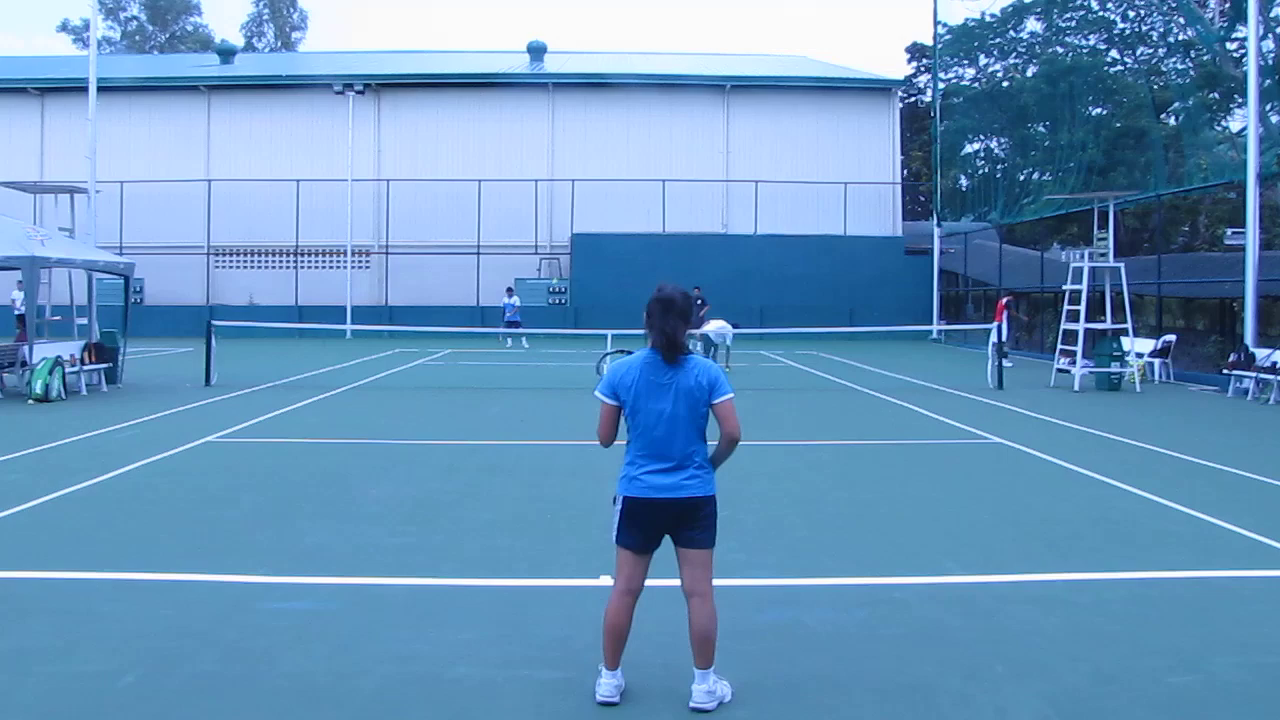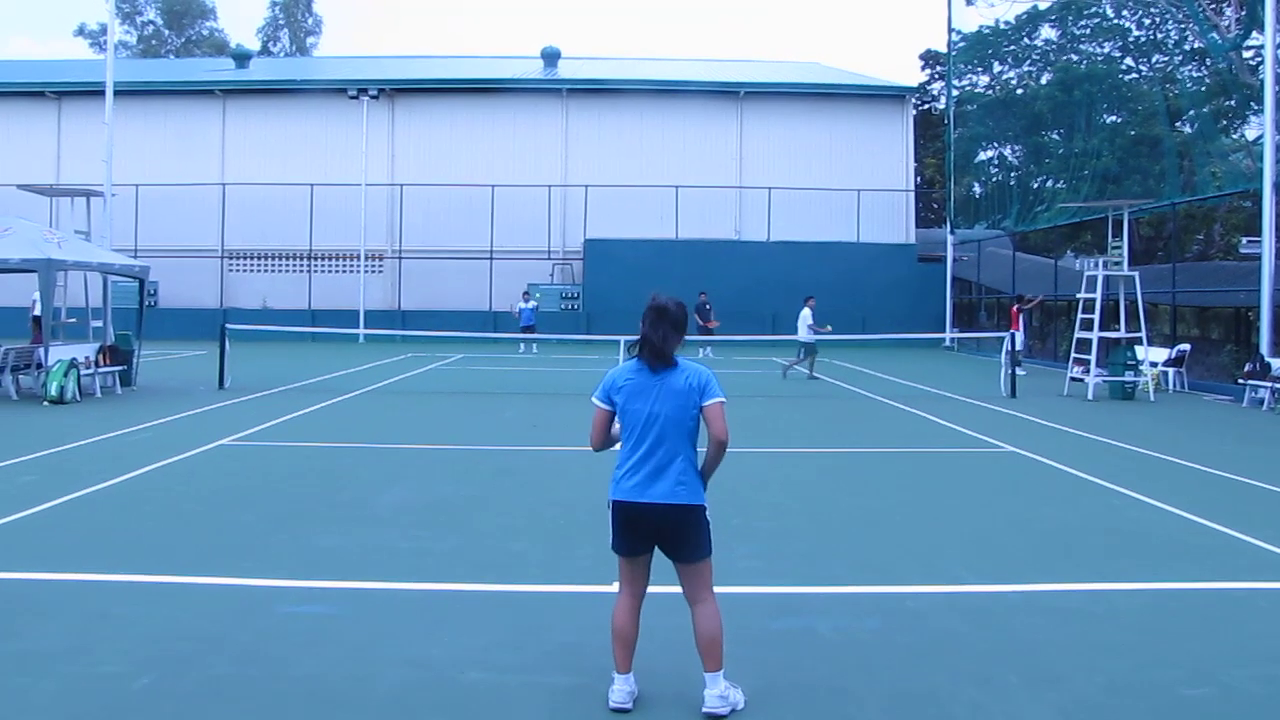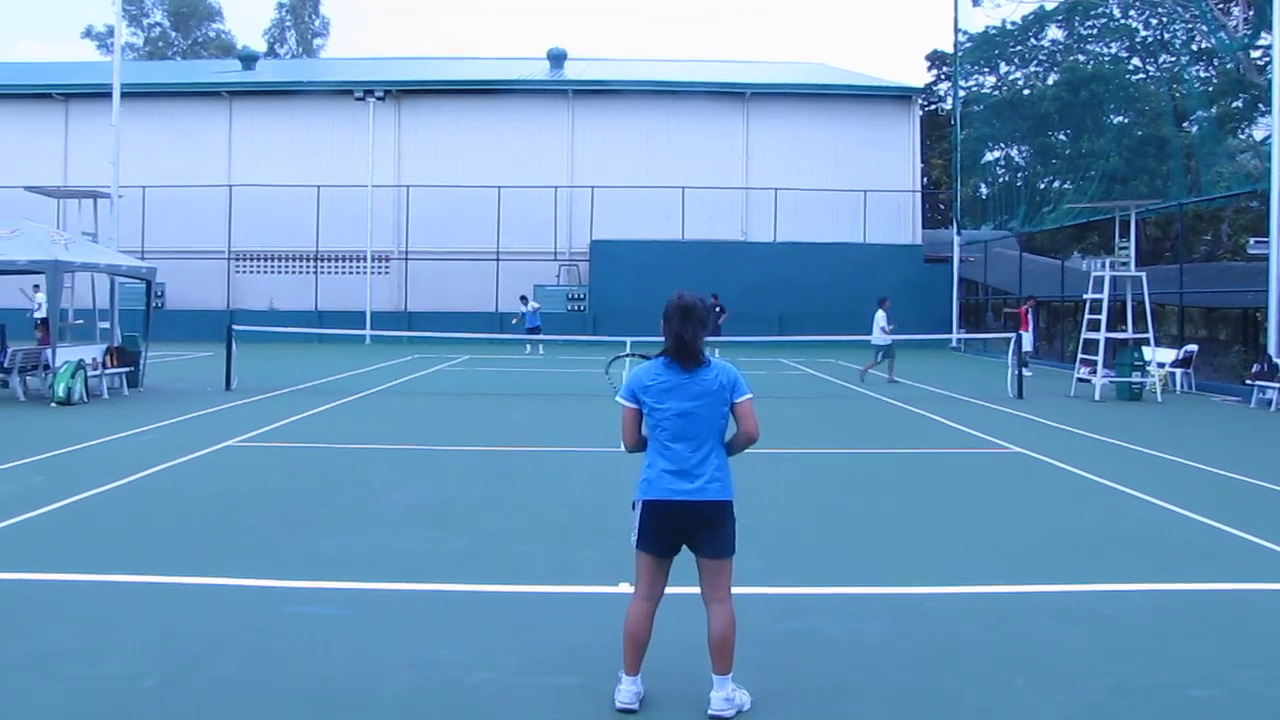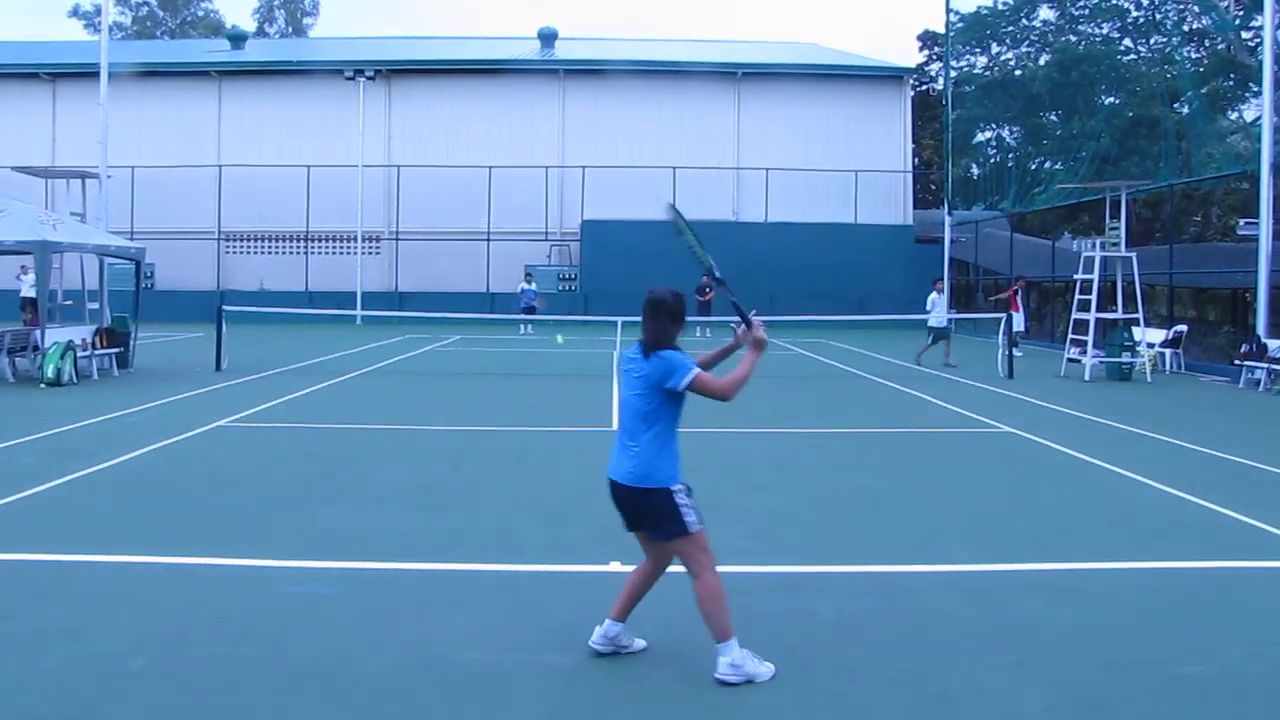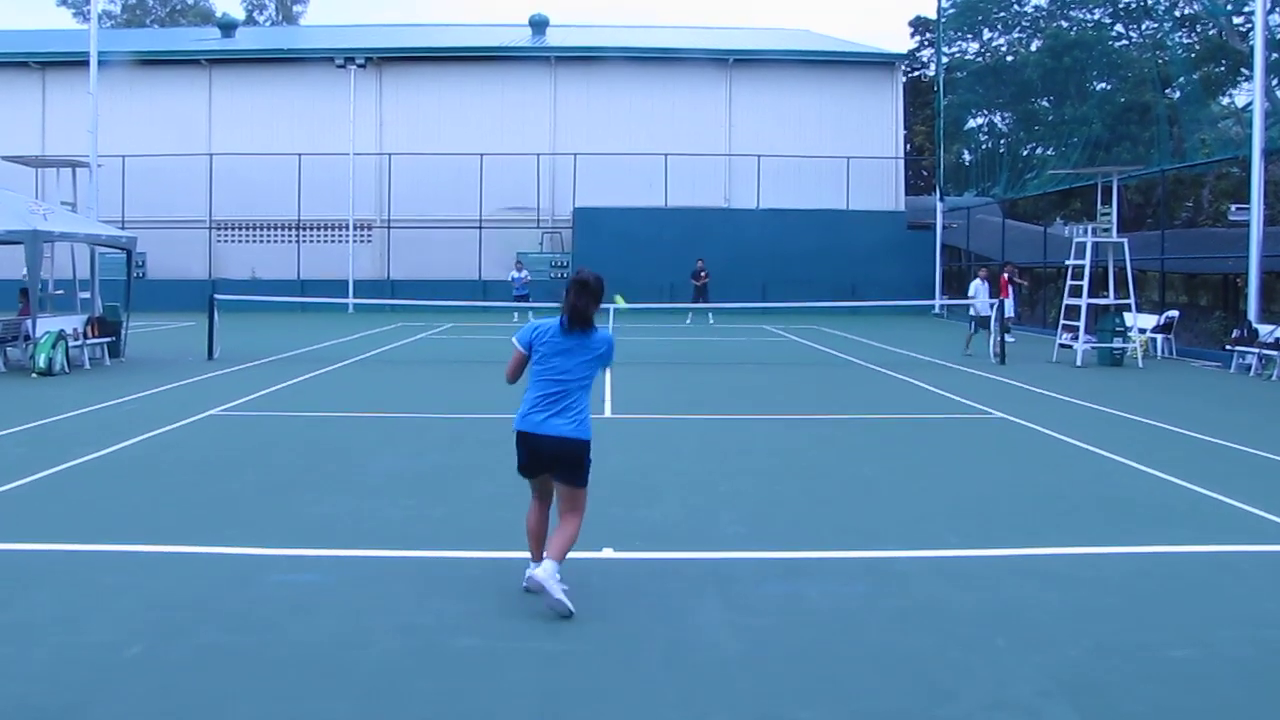
dt=1s
person 1, frame 1
left shoulder: (621, 371)
right shoulder: (707, 372)
left elbow: (605, 438)
right elbow: (732, 434)
right wrist: (710, 464)
left hip: (638, 496)
right hip: (695, 496)
left knee: (624, 590)
right knee: (698, 592)
left ankle: (609, 678)
right ankle: (704, 685)
person 1, frame 2
left shoulder: (616, 377)
right shoulder: (699, 377)
left elbow: (598, 442)
right elbow: (720, 438)
right wrist: (704, 476)
left hip: (629, 502)
right hip: (683, 503)
left knee: (629, 593)
right knee: (701, 598)
left ankle: (622, 685)
person 1, frame 3
left shoulder: (641, 376)
right shoulder: (726, 375)
left elbow: (631, 442)
right elbow: (750, 432)
left hip: (657, 499)
right hip: (713, 500)
left knee: (645, 596)
right knee: (718, 599)
person 1, frame 4
left shoulder: (638, 357)
right shoulder: (667, 361)
left elbow: (693, 365)
right elbow: (723, 391)
left wrist: (732, 345)
right wrist: (753, 353)
left hip: (623, 479)
right hip: (654, 484)
left knee: (657, 558)
right knee: (703, 566)
left ankle: (610, 631)
right ankle: (732, 657)
person 1, frame 5
left shoulder: (537, 329)
right shoulder: (604, 340)
left elbow: (511, 377)
left hip: (530, 432)
right hip: (573, 439)
left knee: (540, 502)
right knee: (571, 515)
left ankle: (535, 566)
right ankle: (548, 569)
